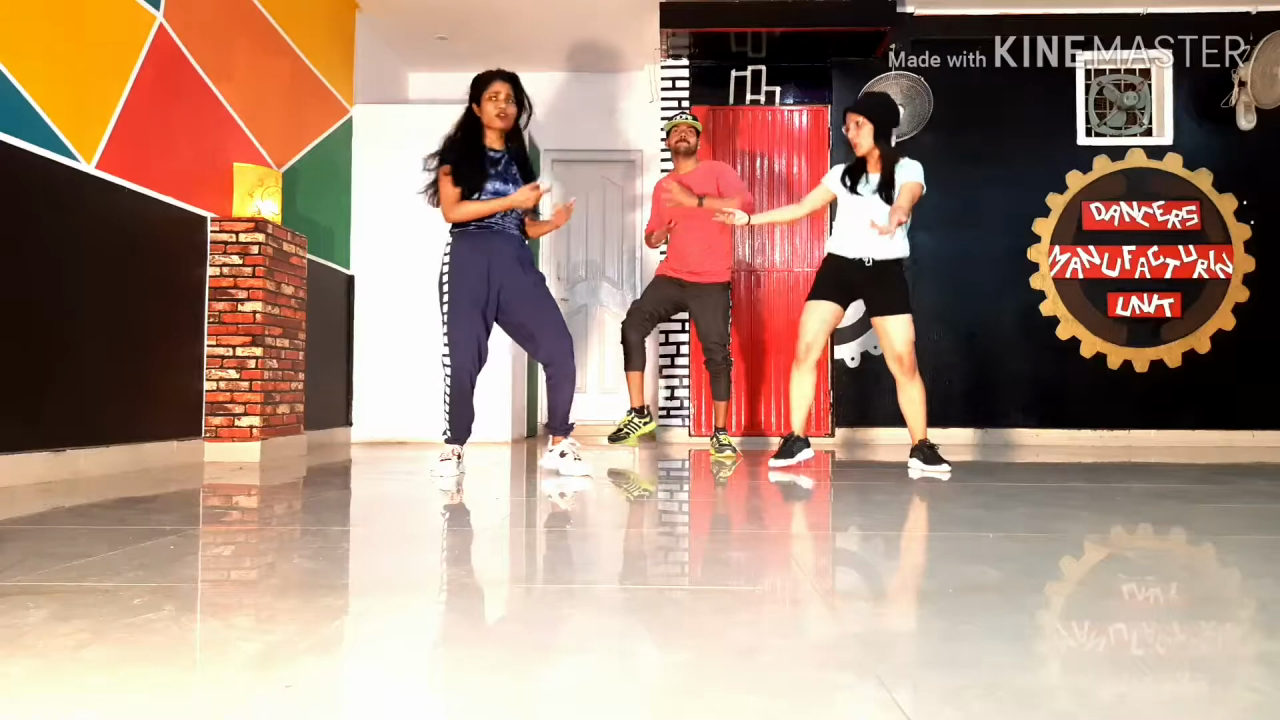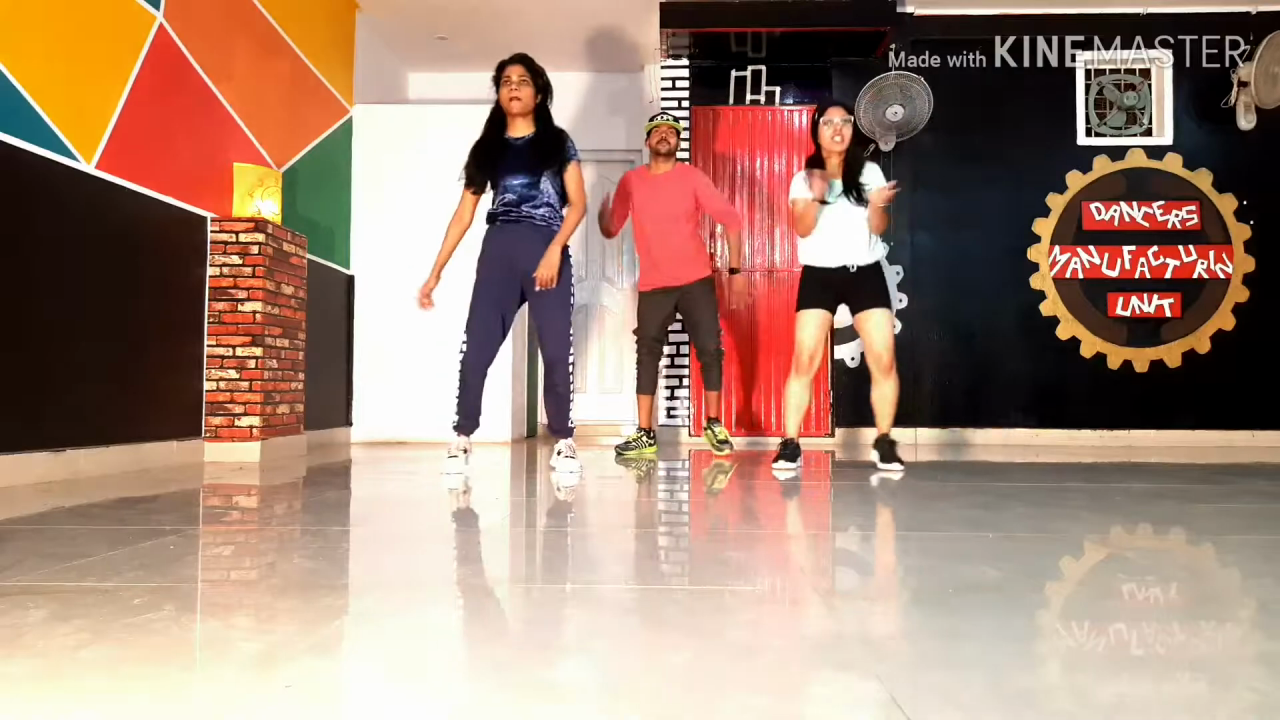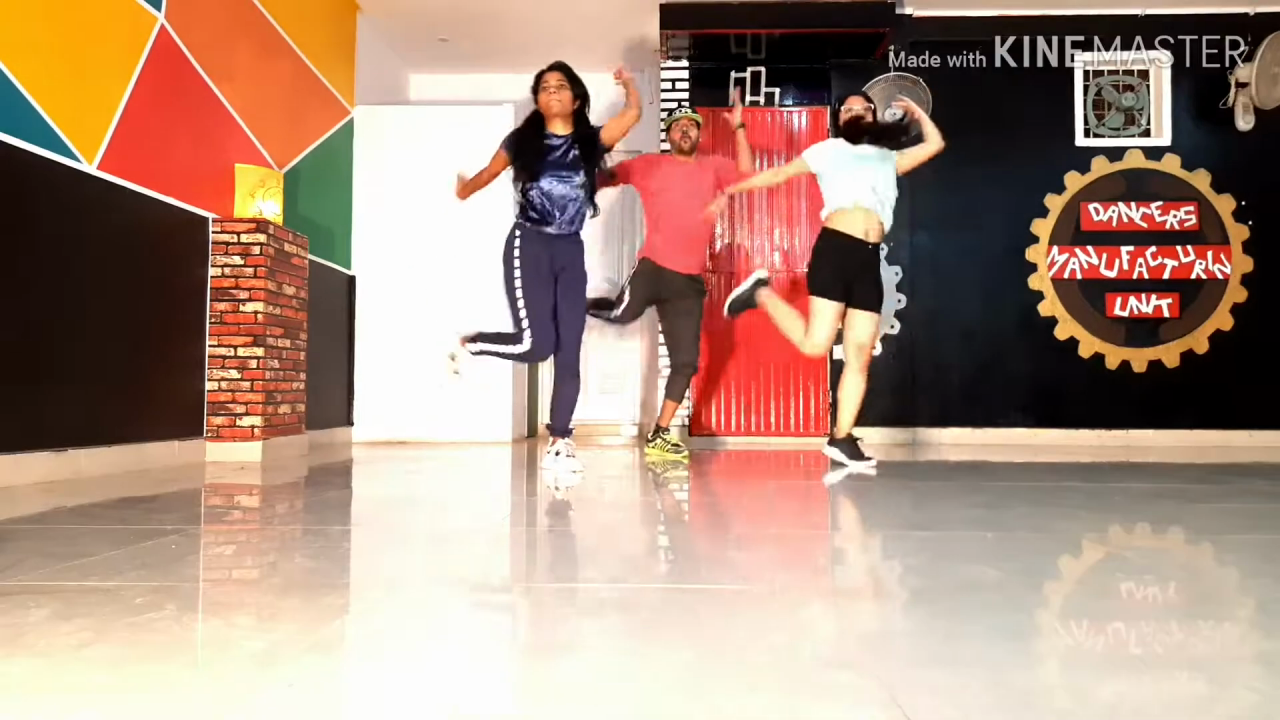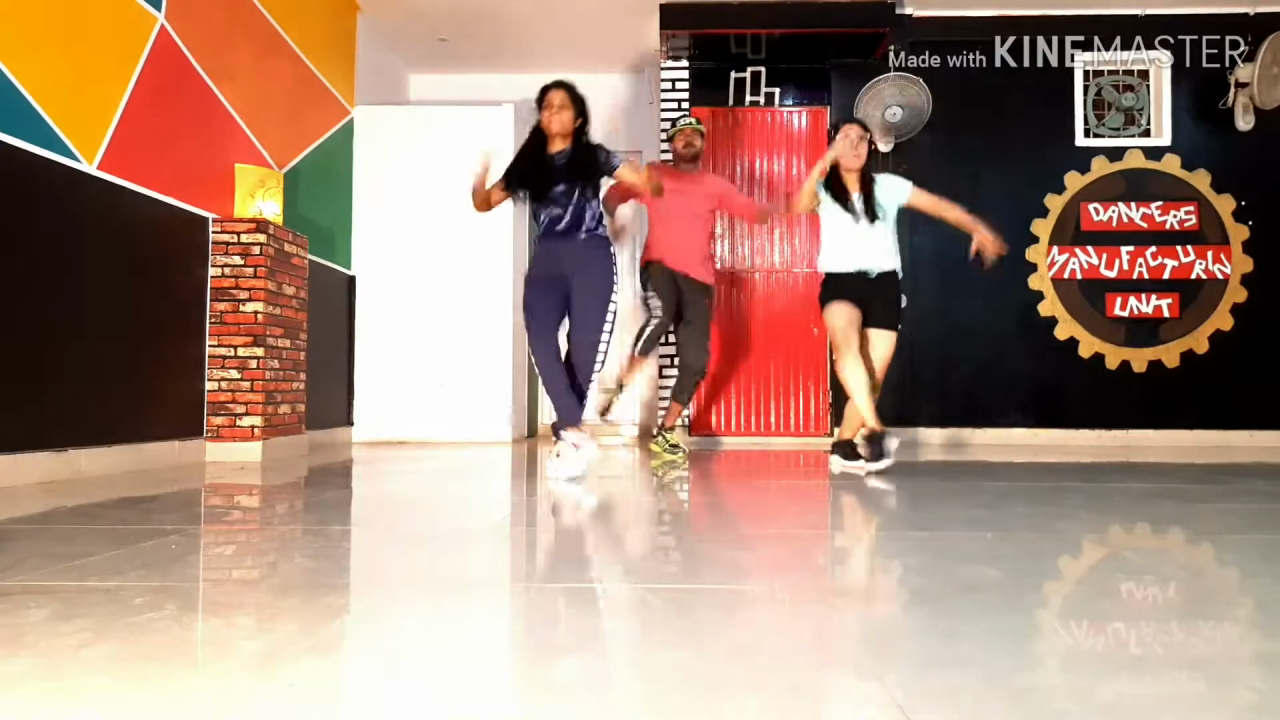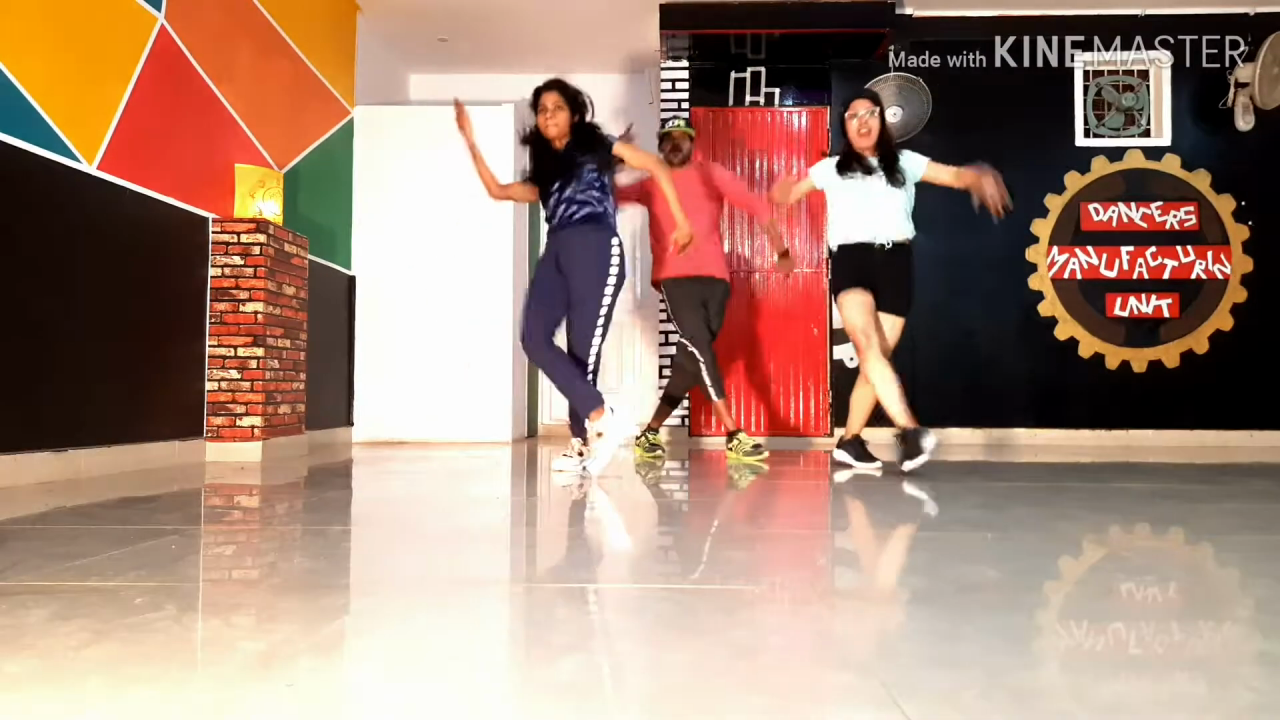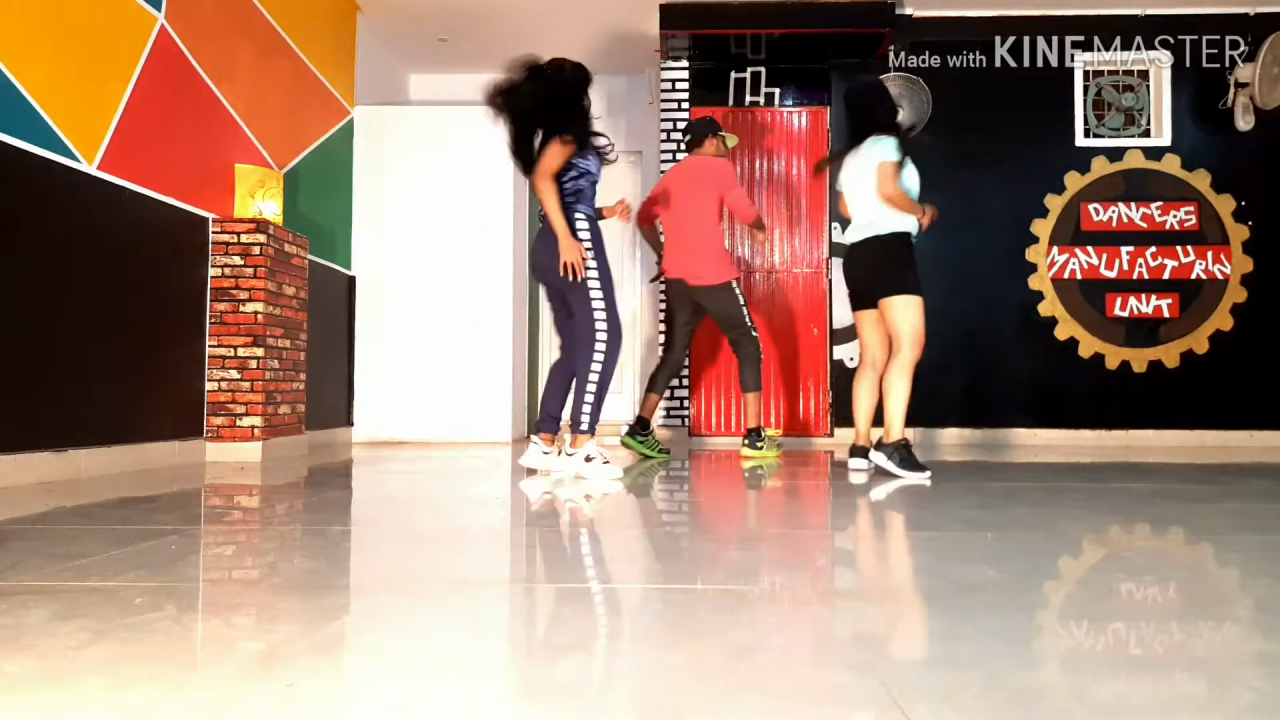
dt=0.4s
person 1, frame 1
left shoulder: (519, 160)
right shoulder: (458, 153)
right elbow: (451, 210)
left wrist: (554, 221)
right wrist: (511, 199)
left hip: (515, 261)
right hip: (467, 259)
left knee: (559, 347)
right knee: (463, 357)
left ankle: (558, 442)
right ankle: (454, 446)
person 1, frame 2
left shoulder: (557, 142)
right shoulder: (487, 148)
left elbow: (578, 203)
right elbow: (464, 212)
left wrist: (555, 250)
right wrist: (435, 273)
left hip: (547, 249)
right hip: (499, 249)
left knee: (557, 350)
right knee: (477, 345)
left ankle: (564, 440)
right ankle: (463, 438)
person 1, frame 3
left shoulder: (591, 141)
right shoulder: (523, 140)
left elbow: (633, 114)
right elbow: (488, 174)
left wrist: (629, 86)
left hip: (569, 253)
right hip: (529, 245)
left knee: (569, 351)
right knee: (534, 342)
left ankle: (560, 442)
right ankle: (470, 344)
person 1, frame 4
left shoulder: (591, 157)
right shoulder: (525, 167)
left elbow: (641, 181)
right elbow: (484, 203)
left wrist: (651, 182)
right wrist: (479, 189)
left hip: (591, 259)
right hip: (545, 262)
left knee: (584, 353)
right knee: (542, 343)
left ankle: (566, 438)
right ankle: (572, 432)
person 1, frame 5
left shoulder: (597, 145)
right shoulder: (543, 170)
left elbow: (654, 166)
right elbow: (498, 190)
left wrist: (679, 218)
right wrist: (471, 142)
left hip: (598, 249)
right hip: (557, 254)
left knee: (585, 348)
right knee: (534, 338)
left ankle: (579, 441)
right ankle: (599, 420)
person 1, frame 6
left shoulder: (551, 135)
right shoulder: (566, 130)
right elbow: (542, 177)
left wrist: (605, 212)
right wrist: (566, 237)
left hip: (559, 243)
right hip: (577, 240)
left knee: (575, 348)
right knee: (602, 336)
left ankle: (544, 443)
right ankle: (582, 444)
person 2, frame 1
left shoulder: (908, 170)
right shoulder: (843, 174)
left elbow: (905, 203)
right elbow: (801, 208)
left wrist: (895, 219)
right wrist: (750, 218)
left hip: (886, 272)
right hip: (839, 268)
left knee: (904, 363)
right knee: (805, 352)
left ankle: (921, 447)
right ankle: (797, 438)
person 2, frame 2
left shoulder: (868, 172)
right shoulder: (803, 179)
left elbow: (879, 227)
right elbow: (802, 228)
left wrist: (880, 208)
right wrist: (814, 197)
left hip: (865, 274)
right hip: (819, 275)
left knee: (883, 361)
right knee: (804, 361)
left ankle: (884, 440)
right ankle: (790, 443)
person 2, frame 3
left shoulder: (888, 158)
right shoulder: (830, 149)
left elbow: (935, 144)
right elbow: (778, 174)
left wrist: (916, 112)
right wrist: (729, 191)
left hip: (867, 259)
right hip: (835, 248)
left knee: (860, 357)
right knee: (815, 346)
left ankle: (841, 437)
right ankle: (761, 291)
person 2, frame 4
left shoulder: (888, 186)
right shoulder: (825, 189)
left elbow: (940, 206)
right elbow: (799, 206)
left wrist: (978, 229)
right wrist: (824, 163)
left hip: (881, 285)
right hip: (839, 284)
left knee: (872, 377)
right knee: (846, 345)
left ankle: (845, 444)
right ankle: (872, 431)
person 2, frame 5
left shoulder: (904, 163)
right shoulder: (832, 168)
left elbow: (953, 175)
right elbow: (790, 194)
left wrist: (981, 179)
right wrist: (781, 192)
left hip: (894, 261)
right hip: (852, 263)
left knee: (877, 352)
right knee: (870, 347)
left ankle: (850, 440)
right ankle: (909, 431)
person 2, frame 6
left shoulder: (851, 156)
right shoulder: (885, 143)
left elbow: (845, 207)
right elbow: (889, 191)
right wrist: (920, 211)
left hip: (862, 257)
right hip: (886, 251)
left knee: (873, 360)
right knee: (910, 348)
left ankle: (862, 447)
right ankle: (894, 442)
person 3, frame 1
left shoulder: (718, 170)
right shoulder: (663, 187)
left elbow: (745, 203)
right elbow: (651, 237)
left wrist: (695, 201)
right wrist: (658, 236)
left hip: (712, 282)
right hip: (670, 276)
left knee: (717, 355)
right knee: (632, 326)
left ankle: (720, 433)
right ankle: (639, 413)
person 3, frame 2
left shoulder: (693, 178)
right shoulder: (631, 181)
left elbow: (729, 219)
right elbow: (611, 230)
left wrist: (735, 270)
right wrist: (605, 217)
left hip: (696, 280)
right hip: (653, 285)
left knee: (709, 349)
right knee: (647, 355)
left ankle: (715, 424)
right ankle: (645, 433)
person 3, frame 3
left shoulder: (713, 166)
right shoulder: (648, 164)
left elbow: (747, 175)
right elbow: (608, 177)
left wrist: (739, 129)
left hip: (690, 280)
right hip: (653, 266)
left knee: (686, 360)
right knee: (622, 312)
left ankle: (660, 434)
person 3, frame 4
left shoulder: (715, 185)
right shoulder: (655, 175)
left elbow: (752, 211)
right elbow: (615, 196)
left wrist: (764, 210)
left hip: (697, 280)
right hip: (659, 267)
left knee: (696, 364)
right knee: (660, 315)
left ankle: (666, 432)
right ankle: (619, 385)
person 3, frame 5
left shoulder: (713, 174)
right shoulder: (651, 186)
left elbow: (756, 204)
right elbow: (617, 196)
left wrist: (780, 249)
left hip: (714, 279)
right hip: (674, 279)
left knee: (690, 362)
right knee: (699, 352)
left ankle: (650, 432)
right ankle: (734, 435)
person 3, frame 6
left shoulder: (672, 177)
right shoulder: (718, 168)
left elbow: (644, 218)
right elbow: (745, 213)
right wrist: (759, 228)
left hip: (677, 278)
right hip: (714, 276)
left knee: (673, 355)
right knee: (747, 347)
left ankle: (640, 428)
right ankle: (754, 435)
